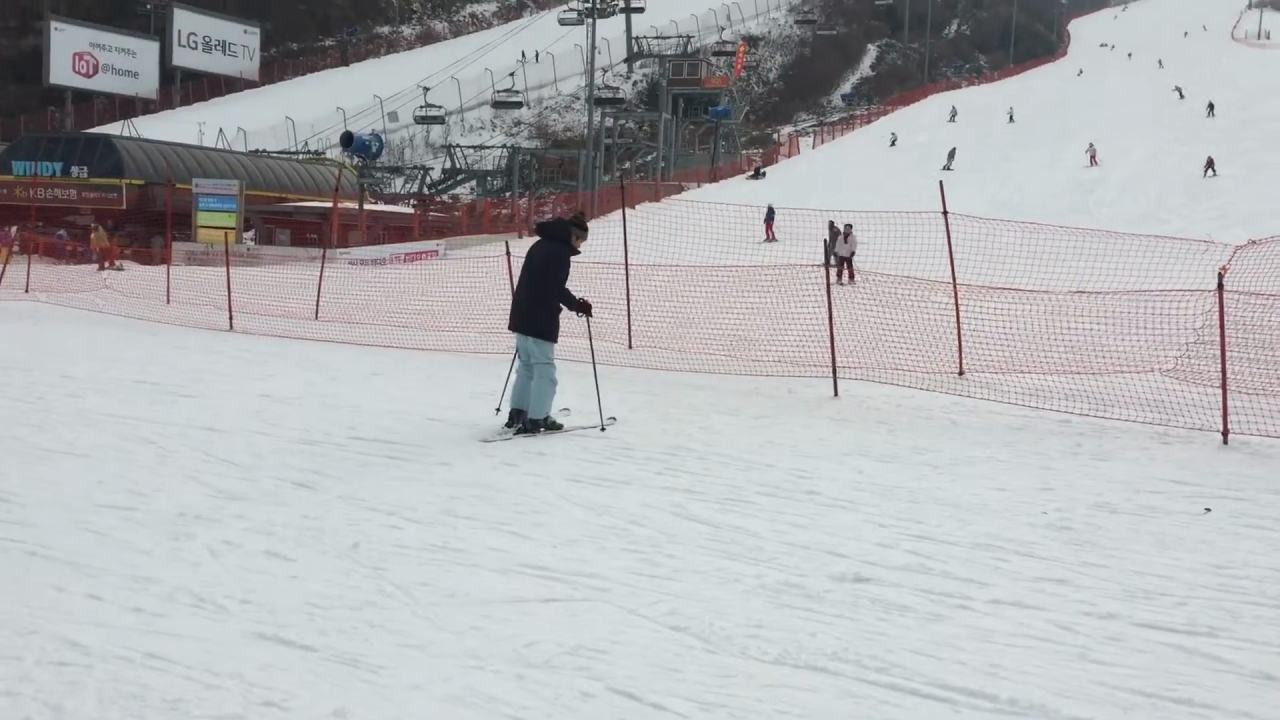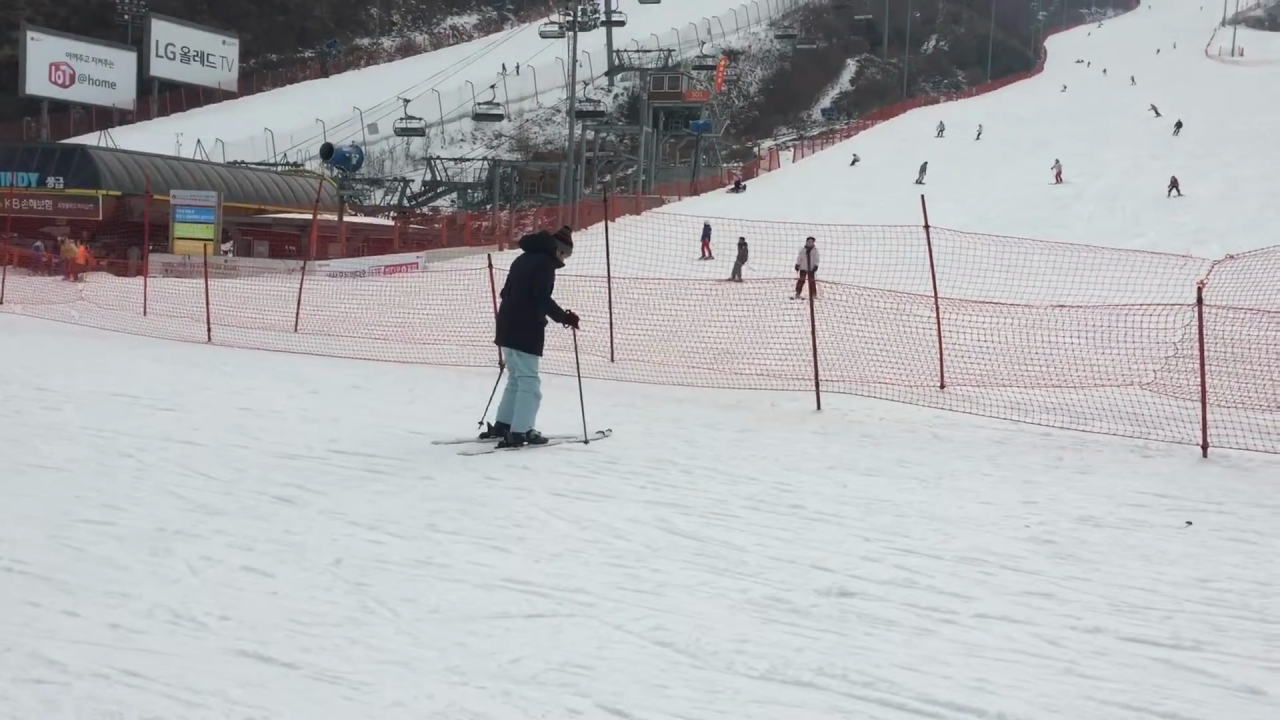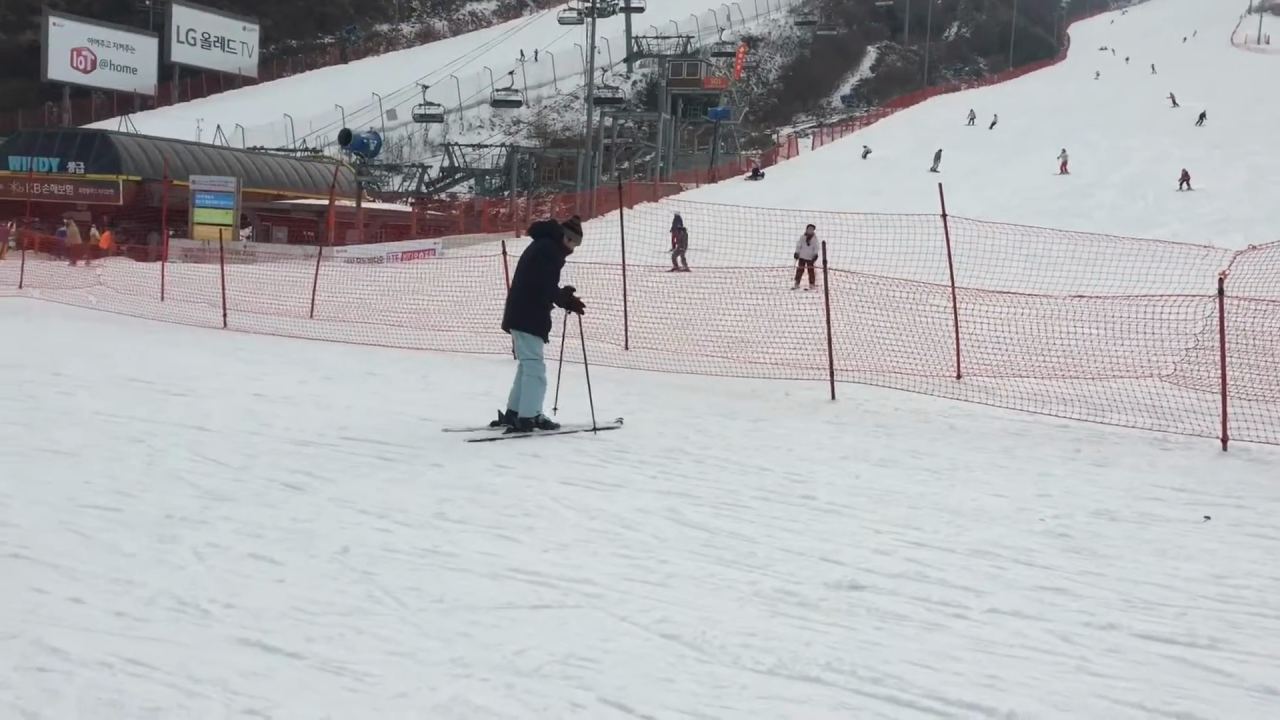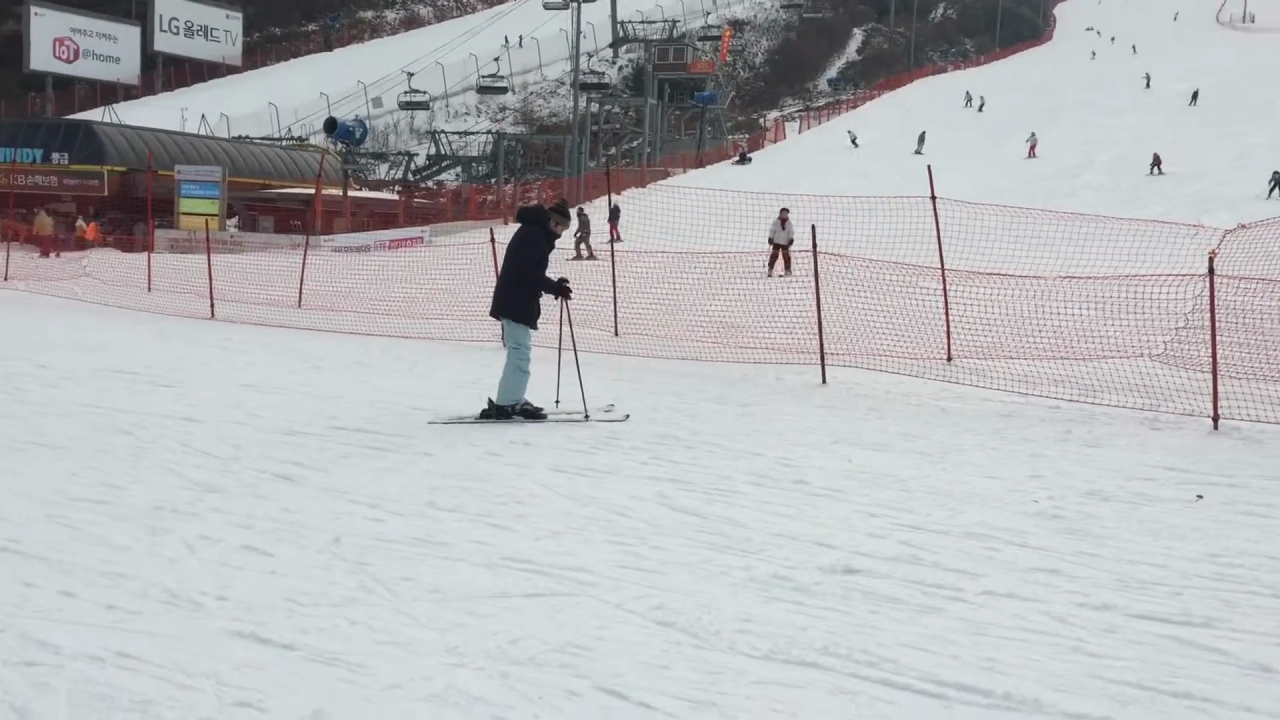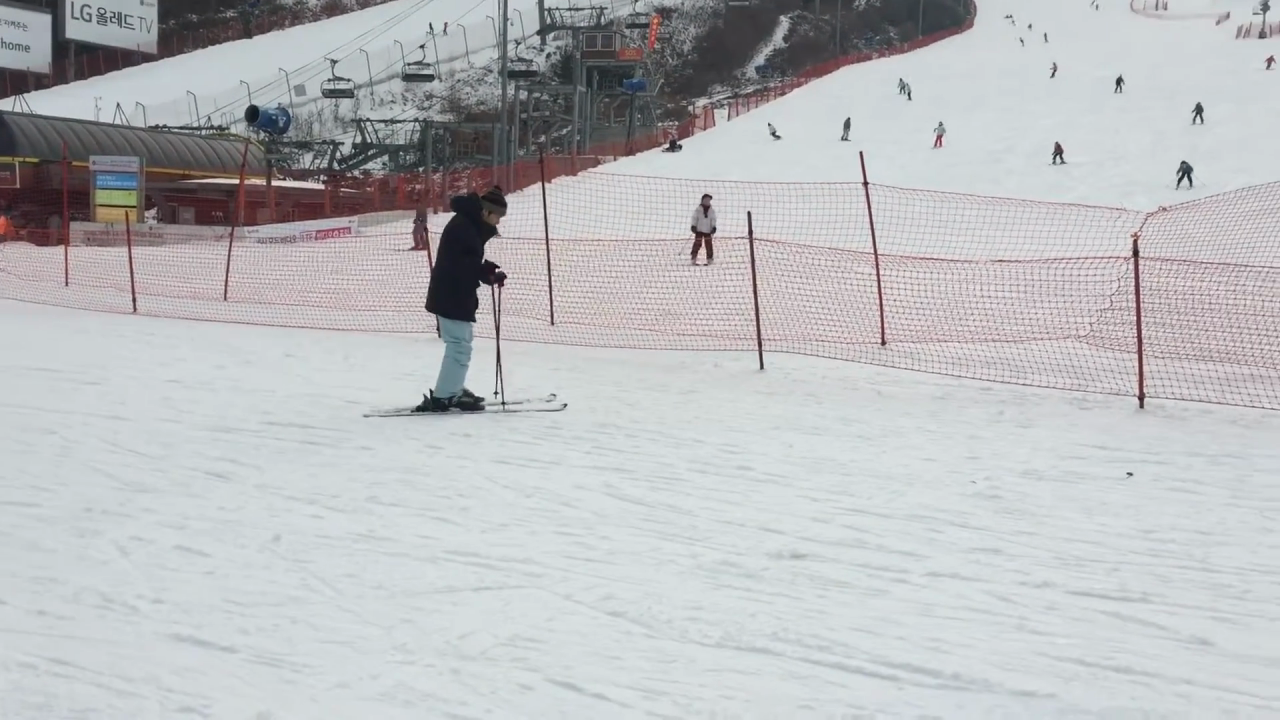
dt=0.4s
person 1, frame 1
left shoulder: (540, 245)
right shoulder: (560, 251)
right elbow: (556, 288)
right wrist: (577, 305)
left hip: (522, 313)
right hip: (541, 317)
left knee: (527, 364)
right knee: (544, 367)
left ankle: (518, 412)
right ankle: (537, 418)
person 1, frame 2
left shoulder: (524, 259)
right shoulder: (545, 263)
left elbow: (507, 292)
right elbow: (543, 299)
right wrist: (563, 316)
left hip: (508, 326)
right hip: (526, 330)
left knee: (516, 378)
right knee: (528, 381)
left ankle: (503, 424)
right ankle: (520, 432)
person 1, frame 3
left shoulder: (541, 245)
right shoulder: (550, 248)
right elbow: (544, 284)
left wrist: (562, 293)
right wrist: (567, 302)
left hip: (521, 313)
right hip: (529, 315)
left knee: (527, 365)
right knee: (534, 366)
left ankle: (514, 412)
right ankle: (529, 417)
person 1, frame 4
left shoulder: (533, 233)
right shoulder: (533, 234)
right elbow: (528, 272)
left wrist: (553, 286)
right wrist: (554, 288)
left hip: (515, 300)
right hip: (516, 302)
left knee: (517, 353)
right knee: (520, 354)
left ankle: (507, 401)
right ankle: (506, 404)
person 1, frame 5
left shoulder: (473, 225)
right shoulder: (461, 225)
right elbow: (452, 262)
left wrist: (488, 275)
right wrist: (482, 270)
left hip: (459, 293)
right hip: (450, 295)
left knee: (463, 344)
right knee: (459, 345)
left ankle: (453, 390)
right ankle: (444, 397)
